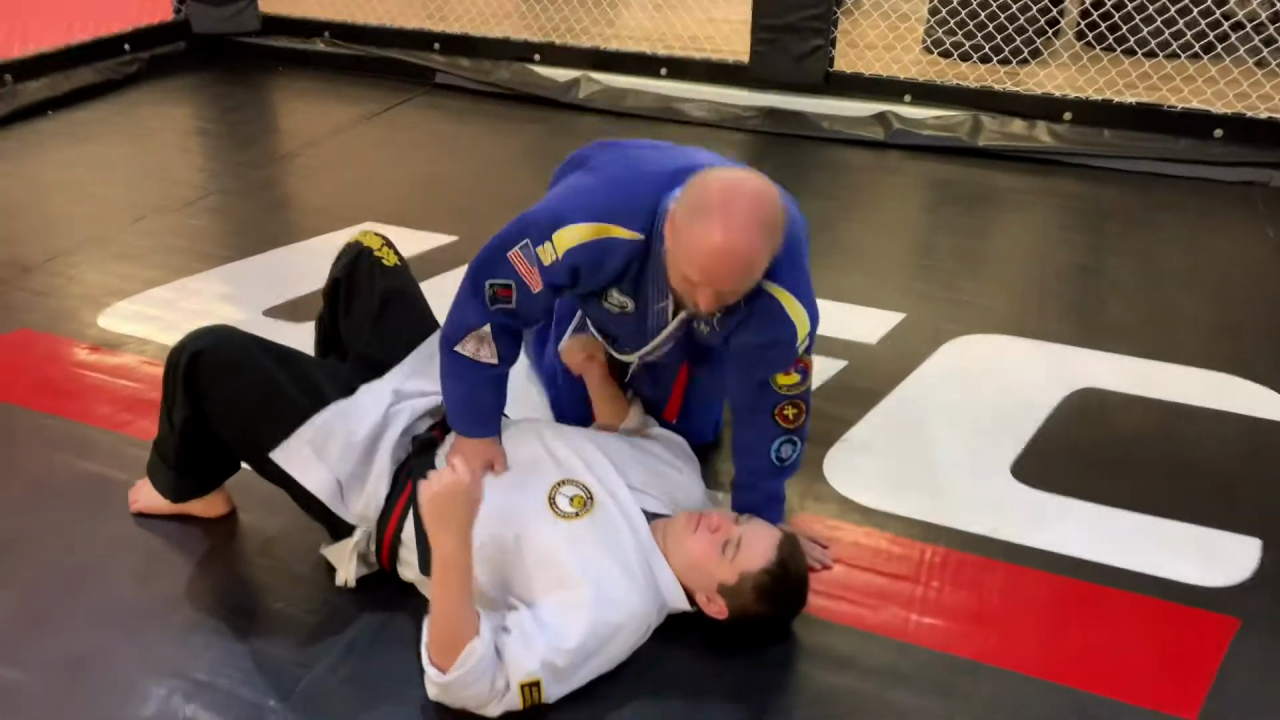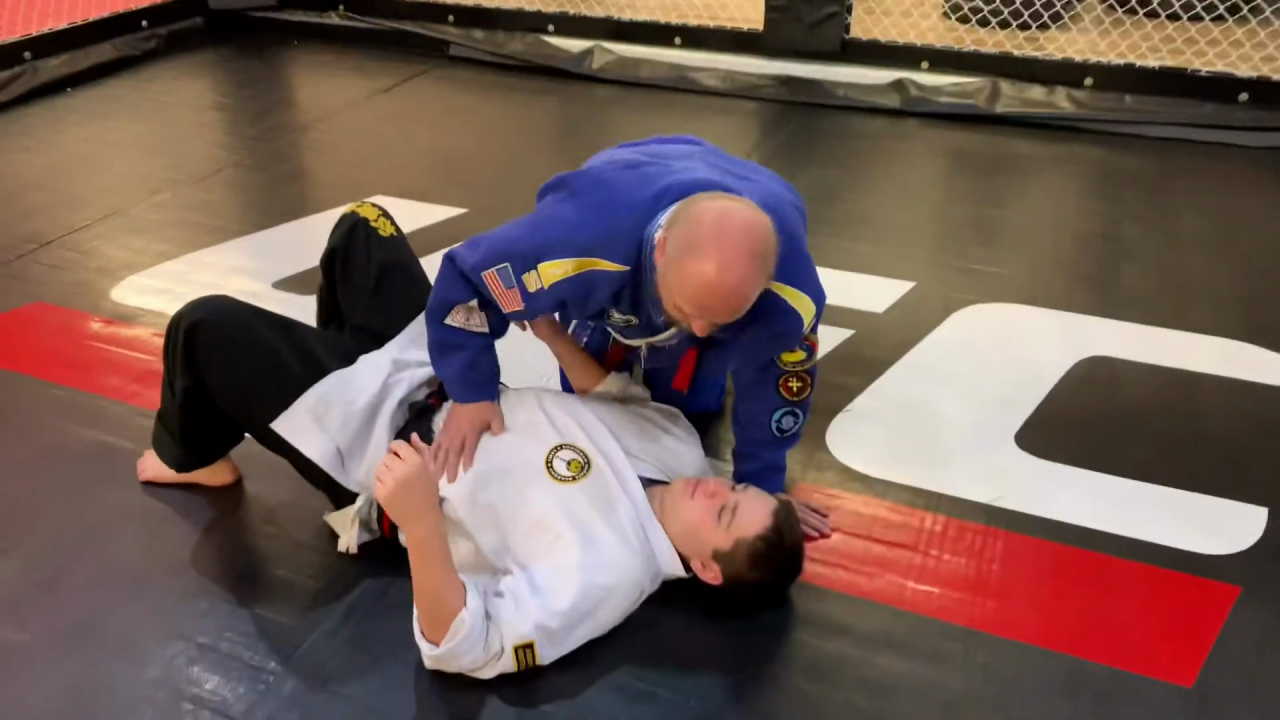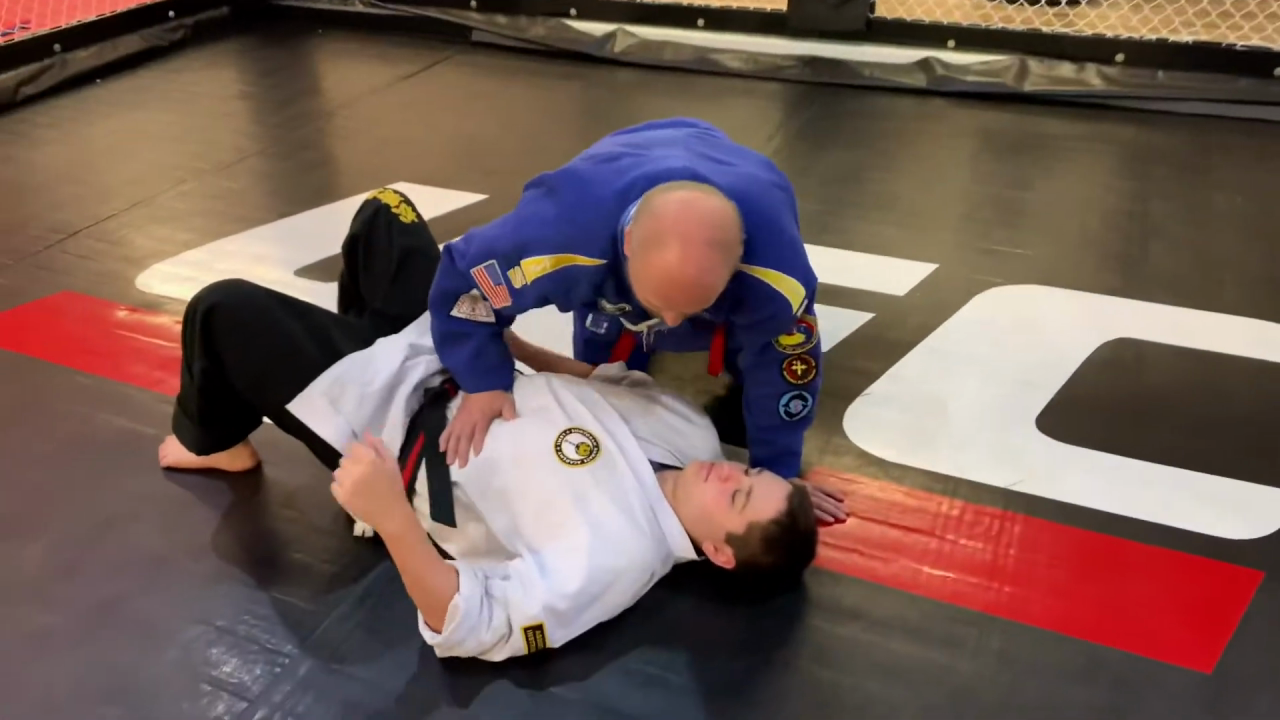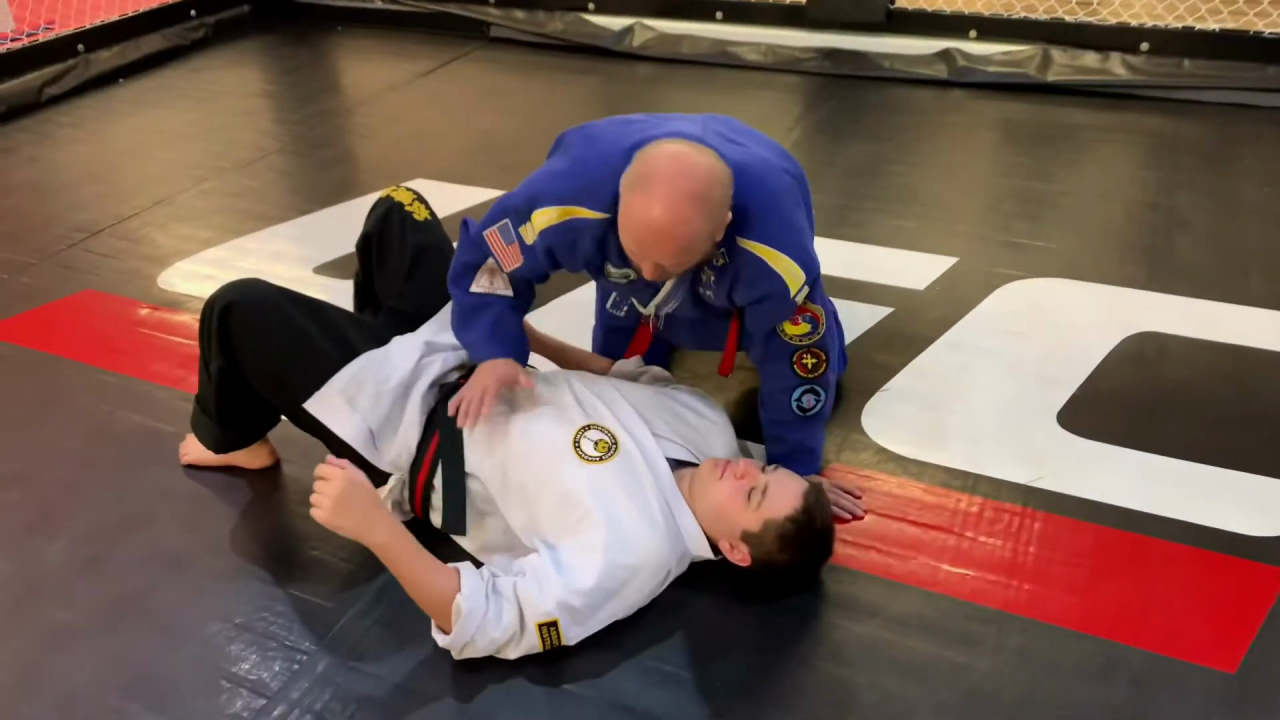
dt=0.3s
person 1, frame 1
left shoulder: (613, 608)
right shoulder: (679, 477)
right elbow: (632, 431)
left wrist: (449, 537)
right wrist: (598, 373)
left hip: (383, 490)
right hip: (444, 416)
left knee: (207, 358)
right knee: (367, 255)
left ankle: (187, 487)
right ankle: (332, 388)
person 1, frame 2
left shoulder: (606, 572)
right shoulder: (678, 448)
left elbow: (458, 646)
right elbow: (614, 399)
left wrist: (417, 520)
right wrist: (551, 330)
left hip: (380, 448)
right hip: (442, 385)
left knee: (205, 328)
right knee: (363, 225)
left ankle: (194, 458)
right ankle: (337, 360)
person 1, frame 3
left shoulder: (615, 555)
right shoulder: (692, 434)
left elbow: (462, 628)
left wrist: (390, 511)
right wrist: (513, 346)
left hip: (398, 430)
right hip: (457, 369)
left knee: (222, 310)
right knee: (384, 212)
left ankle: (213, 442)
right ankle: (355, 341)
person 1, frame 4
left shoulder: (634, 552)
right shoulder: (710, 428)
left elbow: (480, 625)
right elbow: (634, 380)
left wrist: (375, 525)
right wrist: (536, 340)
left hip: (419, 440)
right hip: (476, 371)
left knee: (239, 310)
right knee: (396, 209)
left ankle: (230, 440)
right ankle: (380, 349)
person 2, frame 1
left shoulder: (782, 297)
right shoulder: (592, 217)
left elbow: (772, 407)
right elbow: (489, 298)
left wrist: (760, 521)
right wrist: (475, 428)
right hip: (593, 313)
left knee: (689, 443)
right knee: (575, 422)
person 2, frame 2
left shoulder: (788, 289)
right shoulder: (578, 241)
left elbow: (775, 388)
right elbow: (463, 283)
left wrist: (759, 491)
right wrist: (472, 395)
left knee: (693, 413)
person 2, frame 3
left shoulder: (774, 270)
right shoulder: (561, 232)
left elbow: (782, 371)
right elbow: (464, 278)
left wrist: (775, 475)
right wrist: (483, 384)
person 2, frame 4
left shoulder: (775, 248)
right shoulder: (573, 191)
left elbow: (798, 362)
right elbow: (488, 255)
left wrist: (796, 472)
right wrist: (494, 354)
left hip: (753, 267)
left knee: (809, 376)
